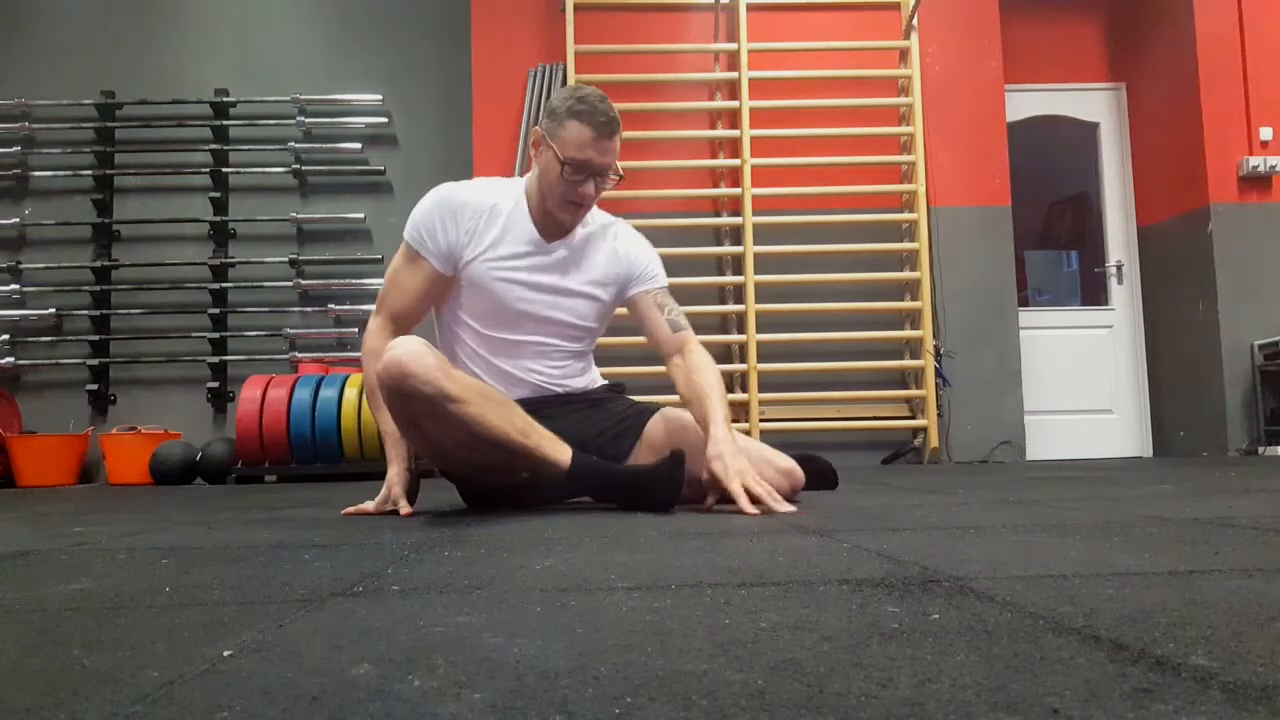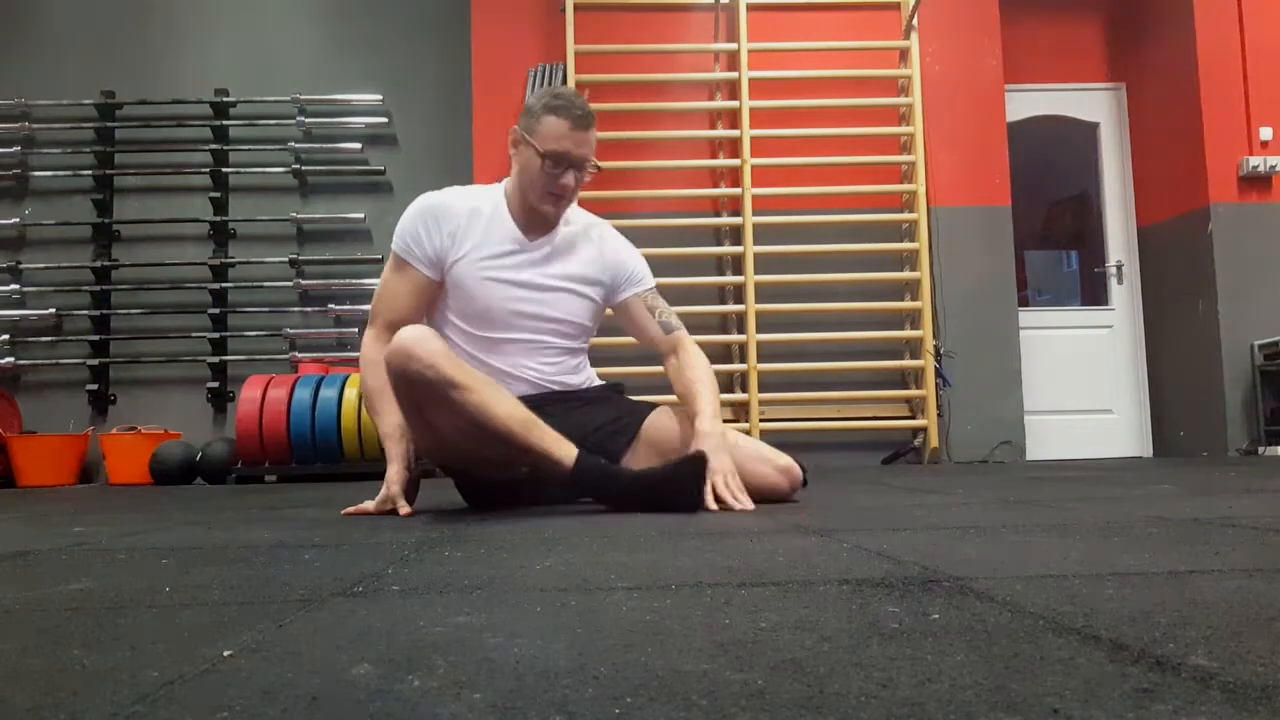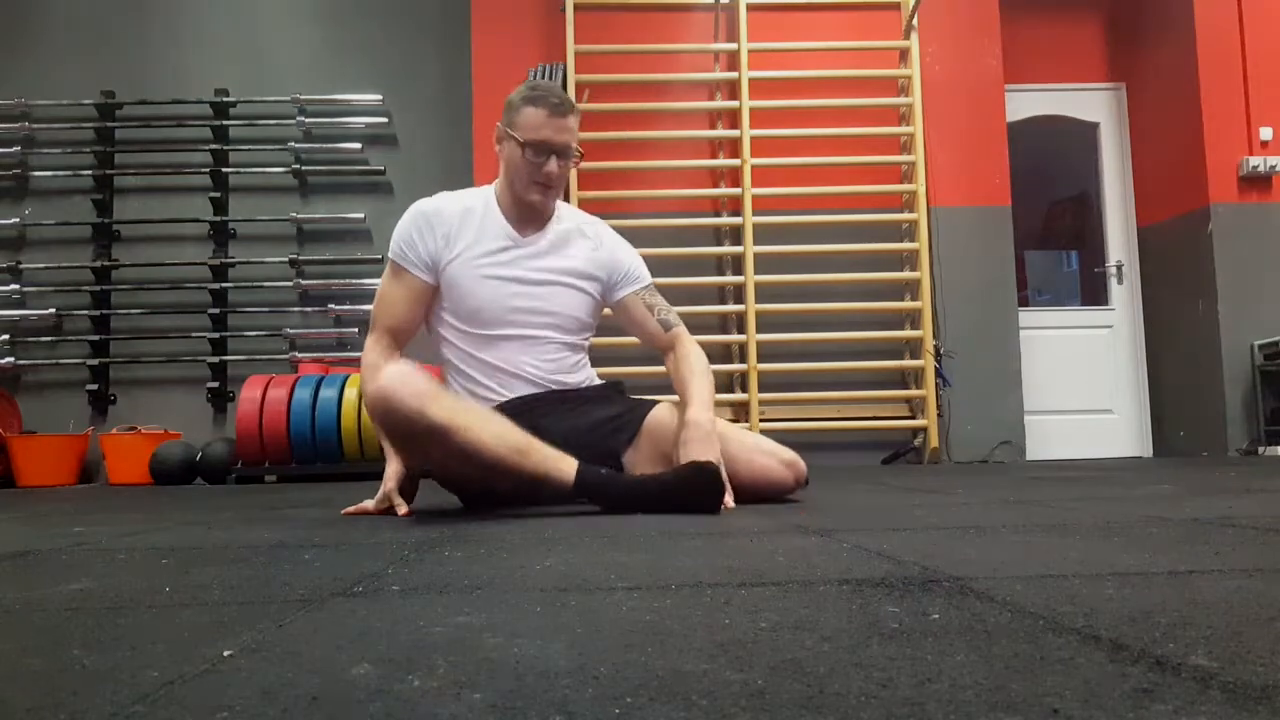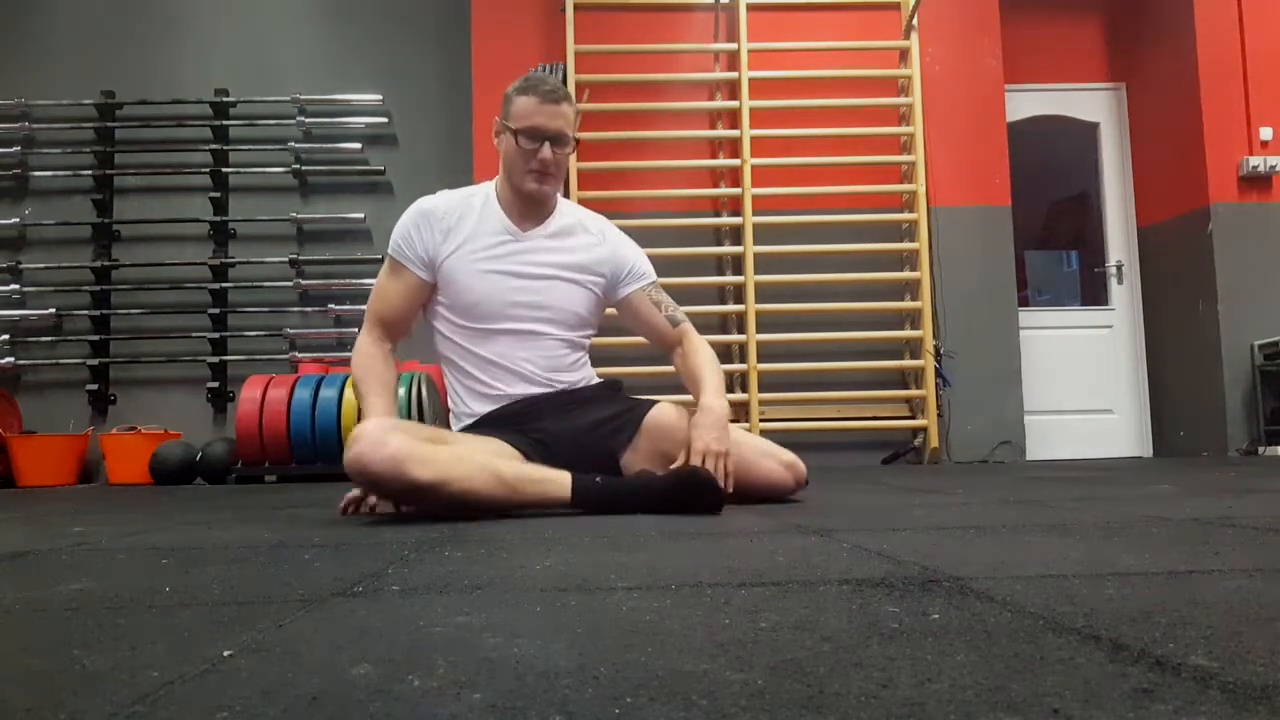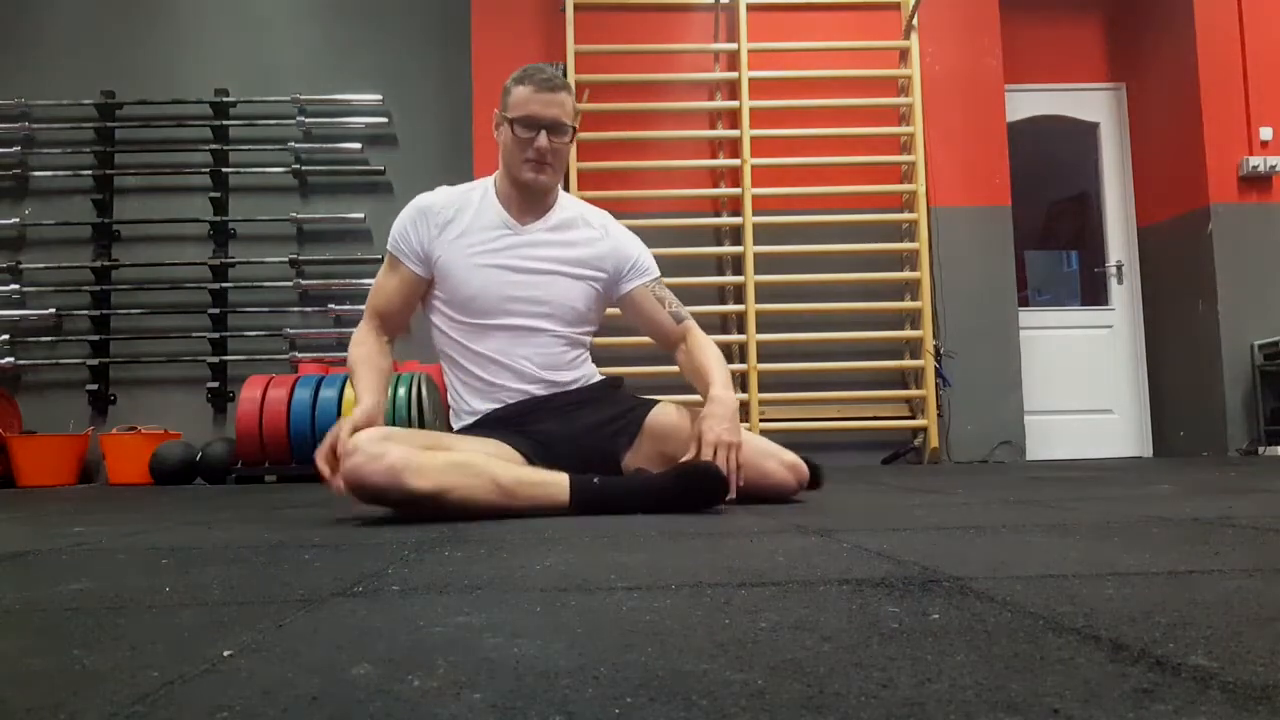
dt=0.2s
person 1, frame 1
left shoulder: (623, 246)
right shoulder: (455, 209)
left elbow: (683, 350)
right elbow: (386, 328)
left wrist: (721, 441)
right wrist: (399, 462)
left hip: (592, 415)
right hip: (488, 440)
left knee: (783, 477)
right knee: (405, 361)
right ankle: (606, 479)
person 1, frame 2
left shoulder: (607, 246)
right shoulder: (440, 217)
left elbow: (678, 348)
right elbow: (380, 337)
left wrist: (709, 435)
right wrist: (398, 461)
left hip: (590, 415)
right hip: (488, 439)
left knee: (780, 476)
right knee: (411, 347)
right ankle: (611, 481)
person 1, frame 3
left shoulder: (601, 244)
right shoulder: (435, 222)
left elbow: (677, 343)
right elbow: (383, 345)
left wrist: (699, 421)
right wrist: (398, 458)
left hip: (591, 413)
right hip: (491, 440)
left knee: (783, 470)
right knee: (394, 389)
right ankle: (613, 486)
person 1, frame 4
left shoulder: (604, 241)
right shoulder: (433, 221)
left elbow: (683, 340)
right elbow: (377, 337)
left wrist: (712, 407)
right wrist: (391, 454)
left hip: (593, 412)
right hip: (493, 434)
left knee: (784, 472)
right knee: (365, 451)
right ankle: (608, 491)
person 1, frame 5
left shoulder: (607, 237)
right shoulder: (432, 217)
left elbow: (685, 337)
right elbow: (376, 329)
left wrist: (721, 397)
right wrist: (366, 407)
left hip: (594, 411)
right hip: (492, 434)
left knee: (785, 473)
right knee: (362, 460)
right ankle: (609, 490)
